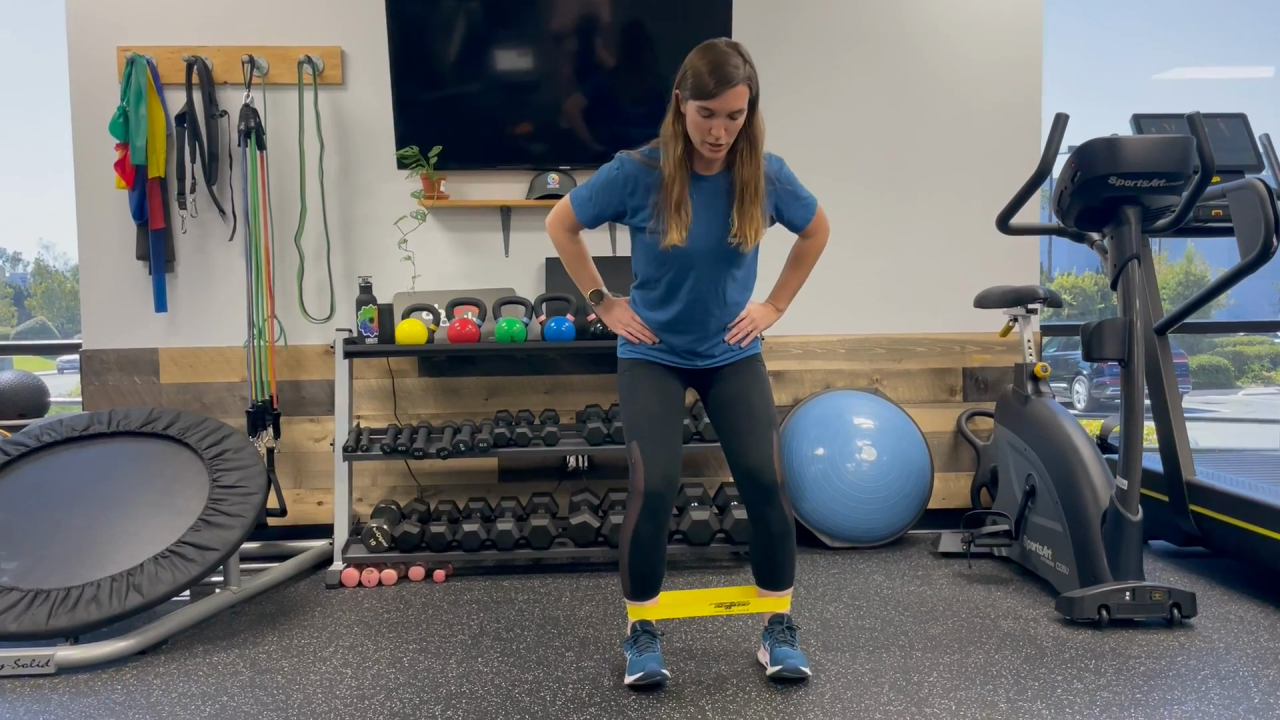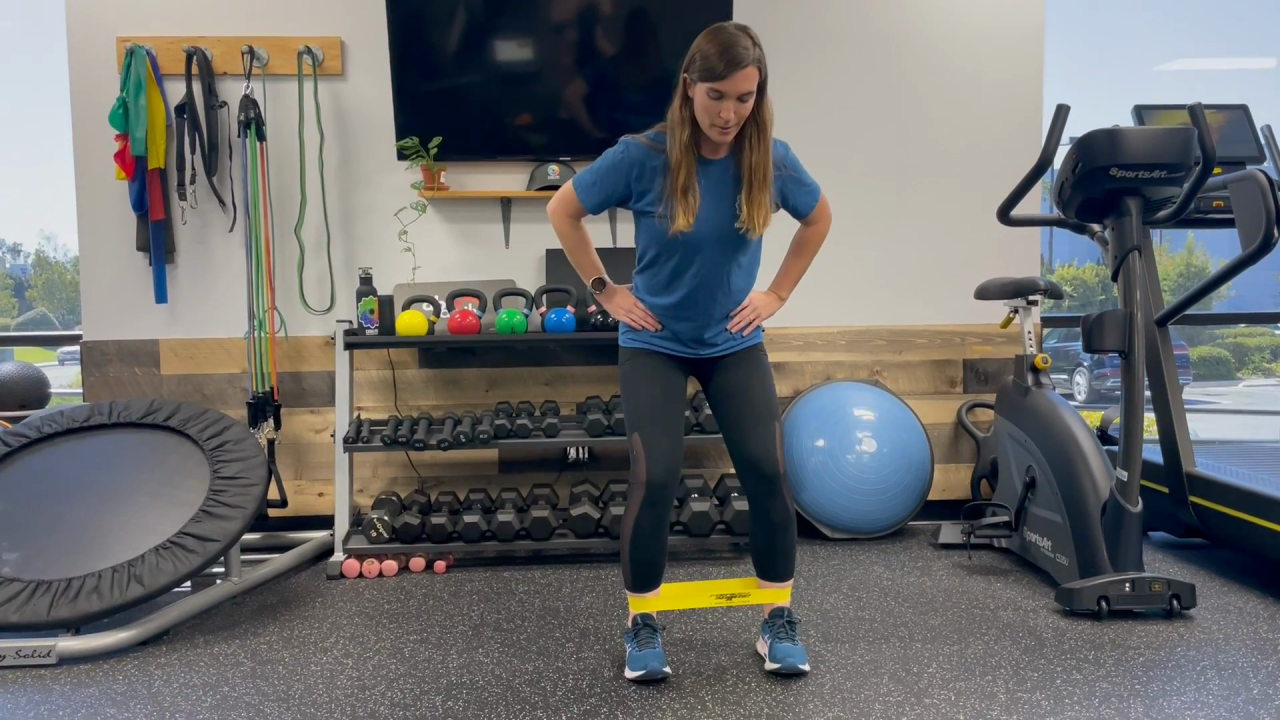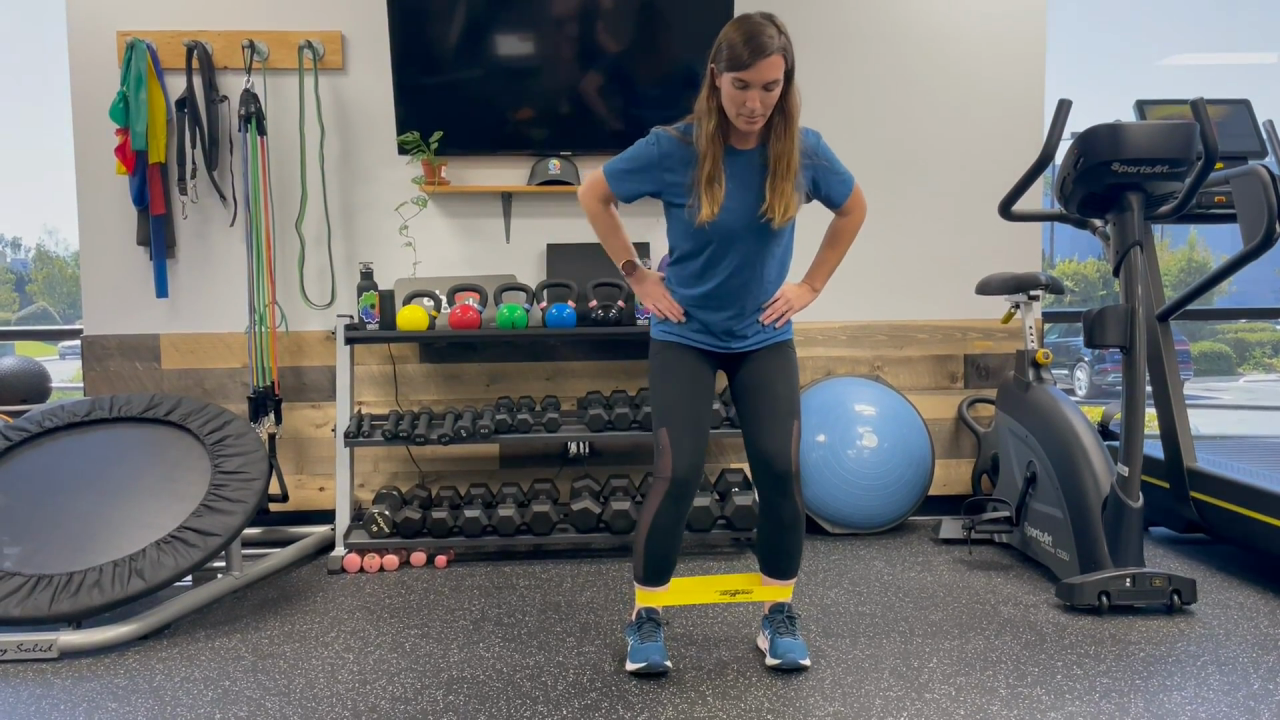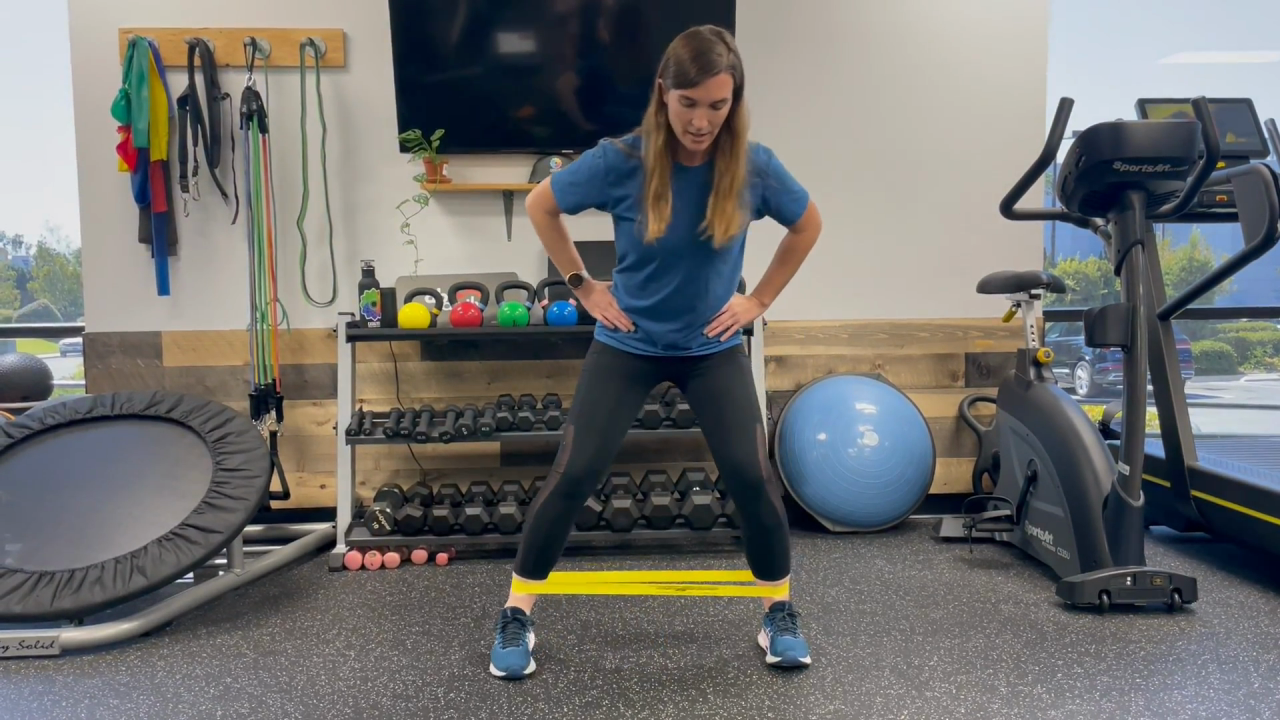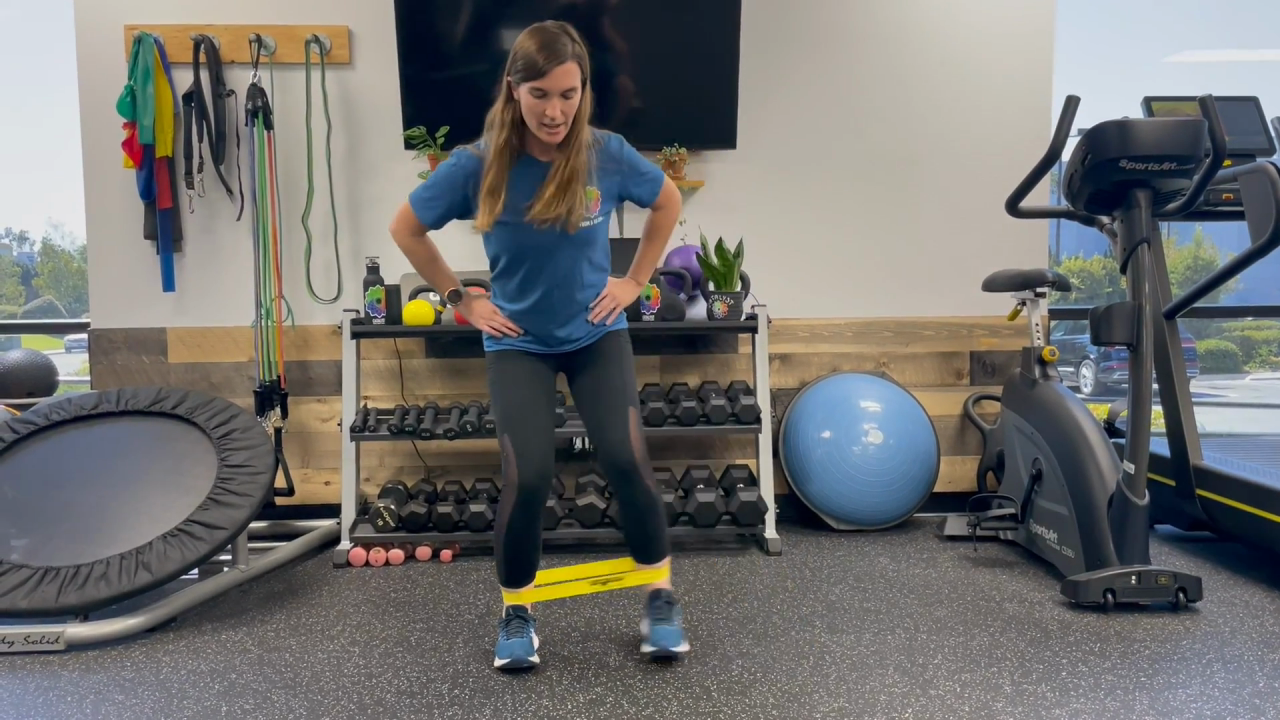
dt=1s
person 1, frame 1
left shoulder: (766, 175)
right shoulder: (636, 173)
left elbow: (816, 230)
right elbow: (560, 224)
left wrist: (774, 305)
right wrist: (602, 303)
left hip: (733, 353)
right hip: (652, 354)
left knee: (765, 481)
right knee: (654, 486)
left ankle: (779, 626)
right ankle: (641, 631)
person 1, frame 2
left shoulder: (771, 159)
right shoulder: (642, 156)
left elbow: (818, 217)
right elbow: (562, 210)
left wrist: (778, 292)
right wrist: (605, 290)
left hip: (735, 342)
right hip: (655, 342)
left knee: (767, 472)
right knee: (655, 478)
left ankle: (779, 619)
right ankle: (642, 624)
person 1, frame 3
left shoulder: (804, 151)
right shoulder: (674, 149)
left elbow: (853, 209)
right elbow: (592, 194)
left wrist: (811, 284)
right wrist: (636, 276)
left hip: (764, 337)
right hip: (685, 335)
left knee: (780, 471)
right knee: (679, 474)
left ankle: (779, 614)
right ankle: (646, 616)
person 1, frame 4
left shoulder: (754, 166)
right shoulder: (621, 161)
left elbow: (808, 225)
right elbow: (540, 206)
left wrist: (759, 299)
right wrist: (583, 286)
left hip: (713, 346)
right hip: (627, 342)
left knee: (751, 475)
right knee: (575, 474)
left ankle: (779, 612)
right ankle: (516, 612)
person 1, frame 5
left shoulder: (606, 154)
right shoulder: (479, 166)
left elbow: (668, 202)
right elbow: (407, 227)
left wrist: (635, 281)
right wrist: (460, 298)
left hip: (597, 334)
right hip: (517, 343)
left knee: (626, 462)
right knee: (529, 479)
left ankle: (660, 593)
right ankle: (516, 611)
